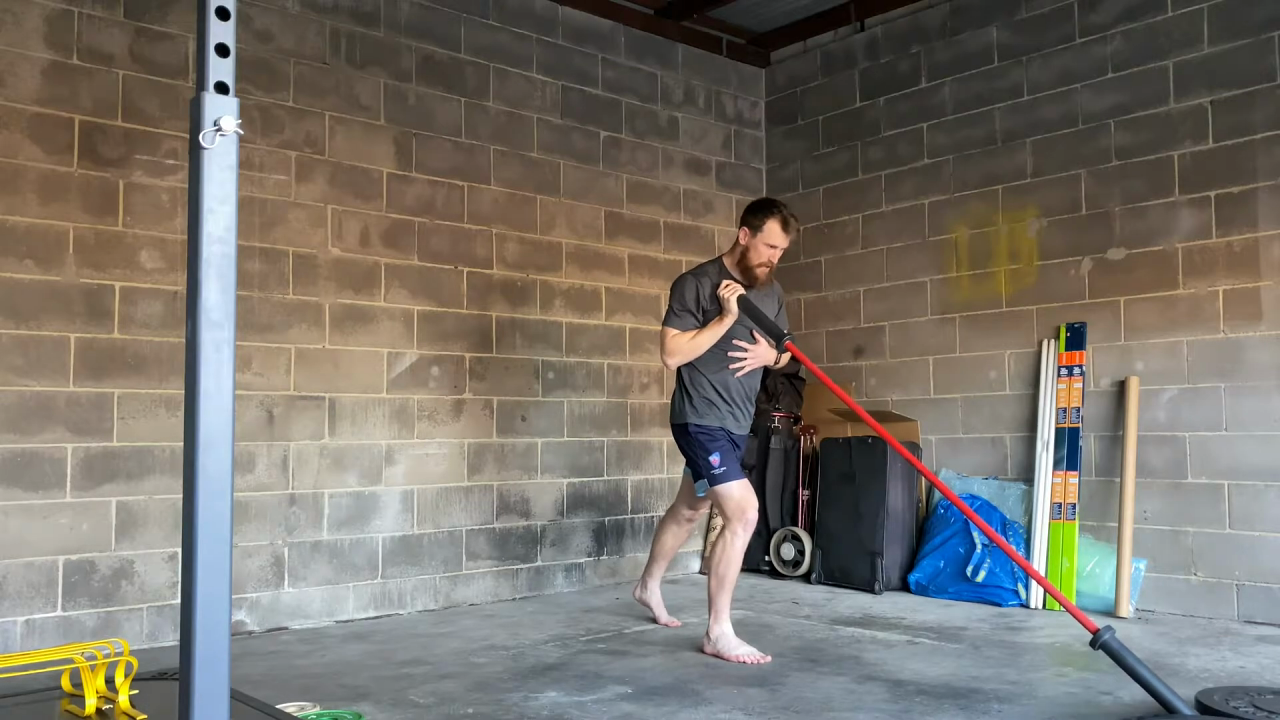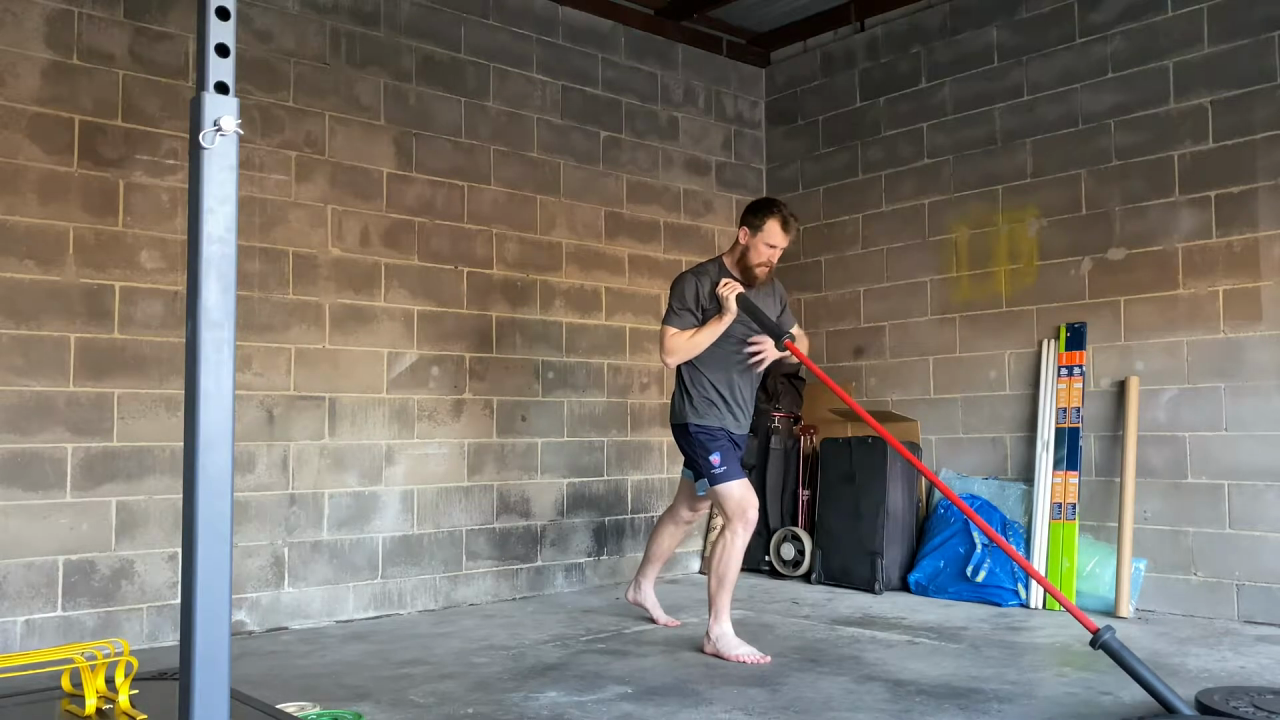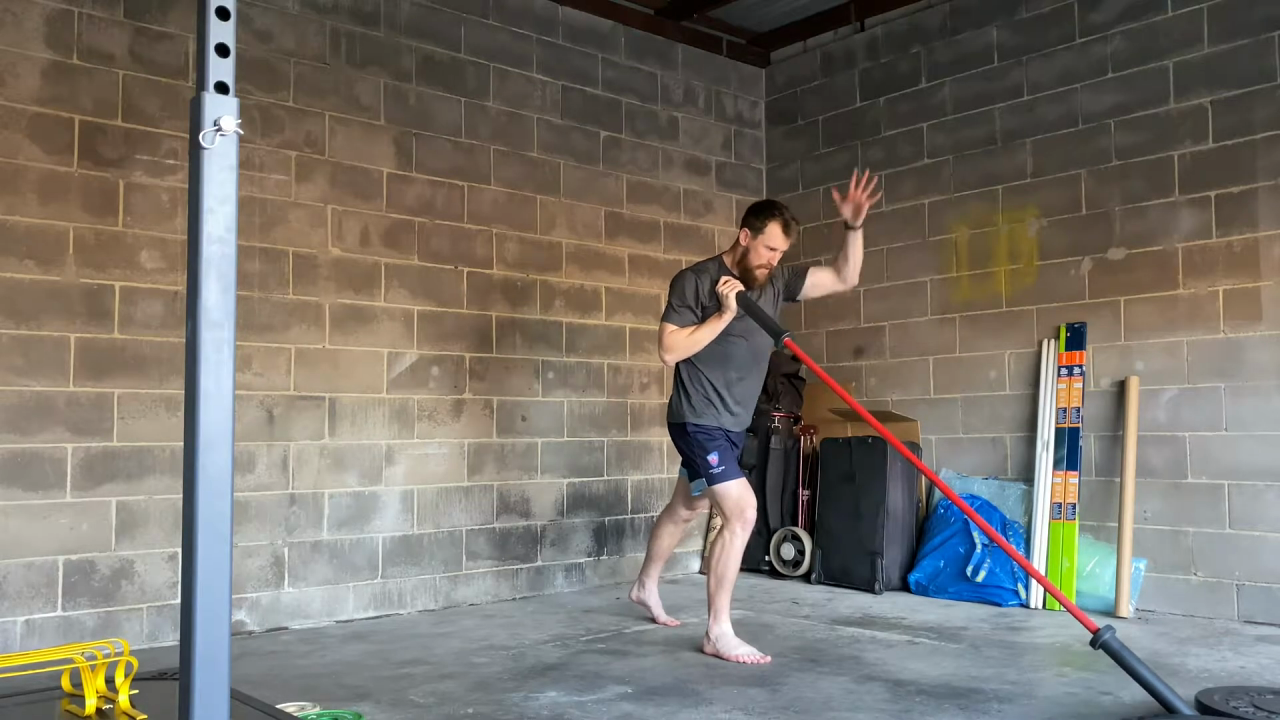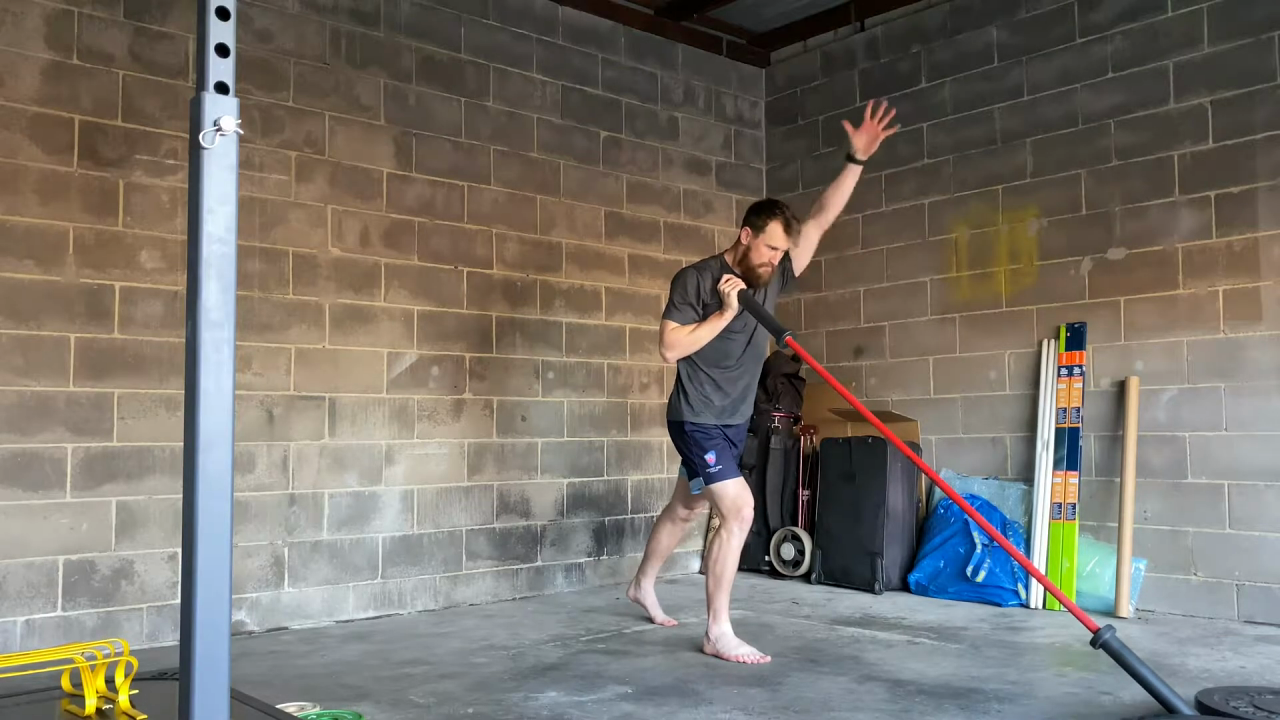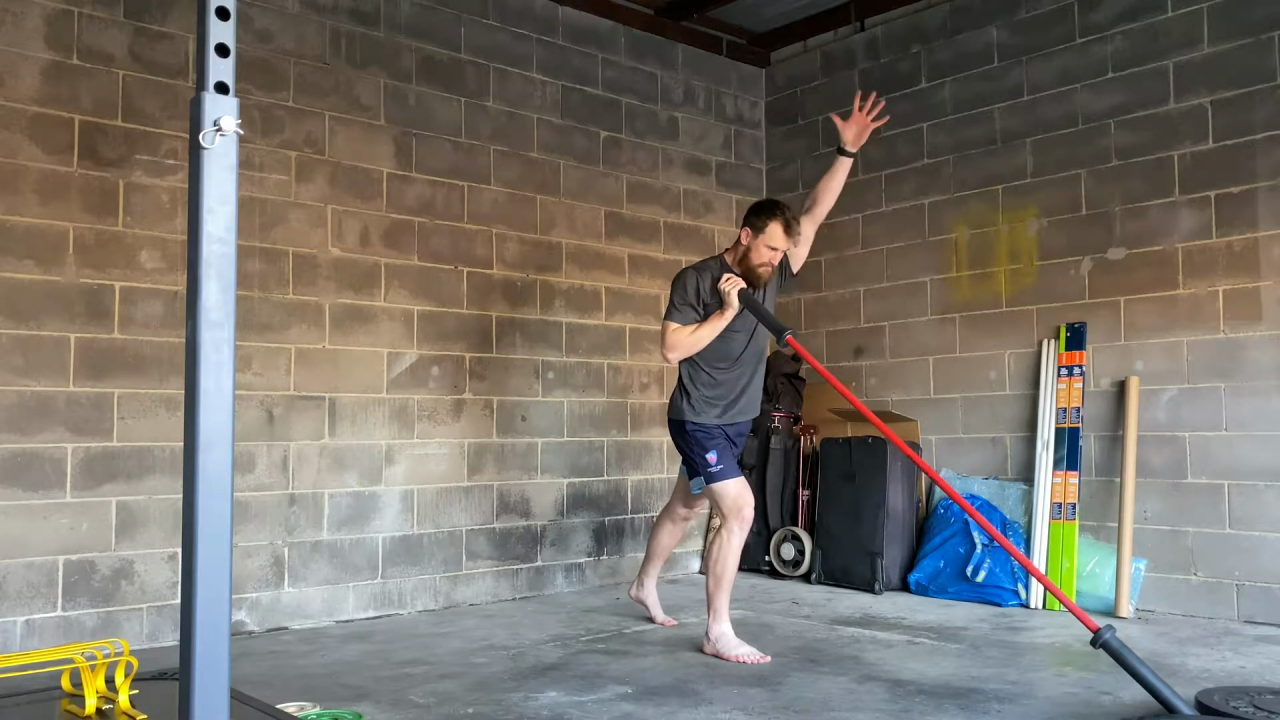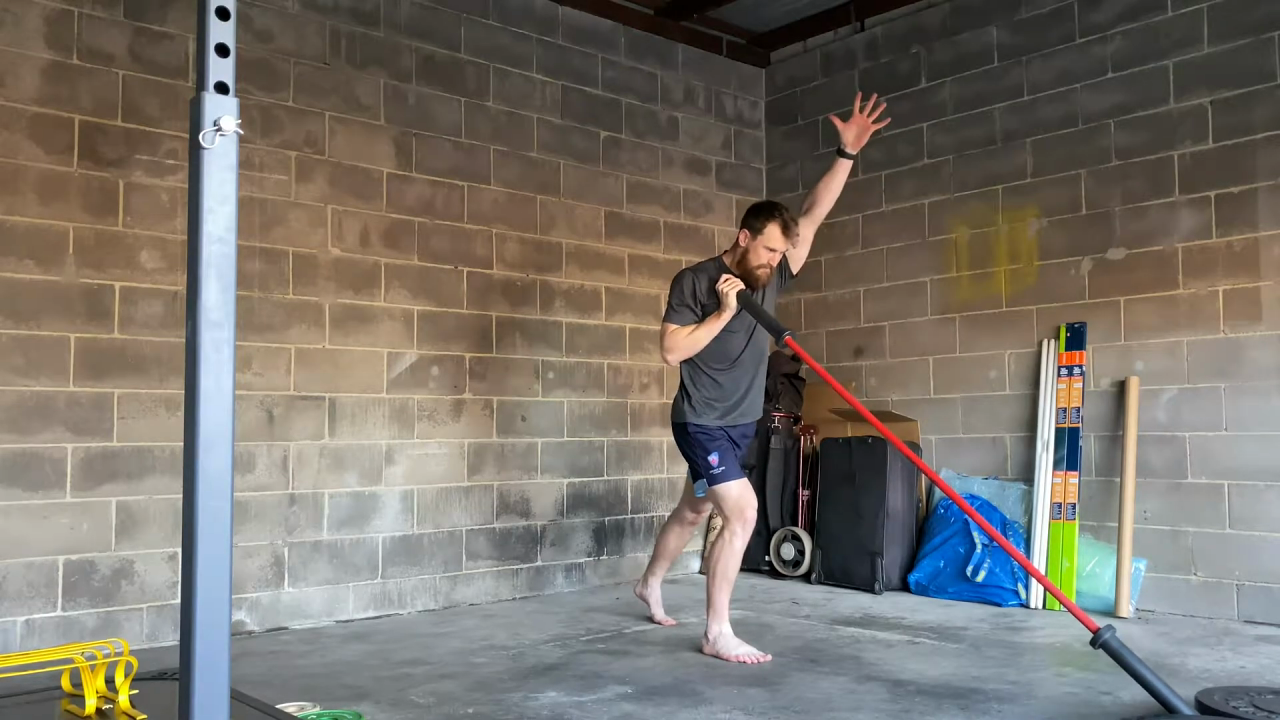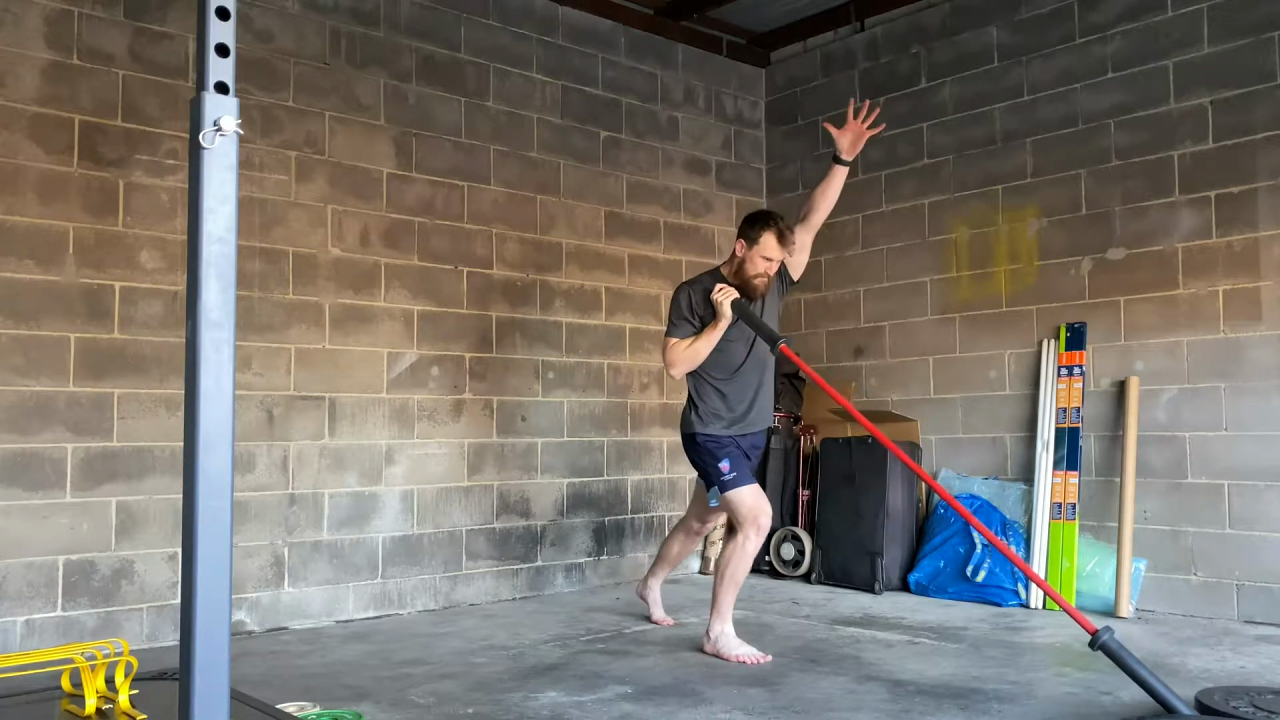
dt=0.3s
person 1, frame 1
left shoulder: (770, 289)
right shoulder: (696, 283)
left elbow: (786, 349)
right elbow: (672, 353)
left wrist: (772, 355)
right wrist: (726, 317)
left hip: (736, 422)
right hip: (701, 419)
left knee: (689, 509)
right knee: (744, 513)
left ankle: (649, 584)
right ankle: (718, 633)
person 1, frame 2
left shoulder: (772, 289)
right shoulder: (695, 283)
left elbow: (799, 343)
right elbow: (671, 352)
left wrist: (783, 346)
right wrist: (724, 316)
left hip: (735, 422)
right hip: (702, 419)
left knee: (688, 509)
right knee: (744, 512)
left ankle: (642, 586)
right ankle: (718, 631)
person 1, frame 3
left shoulder: (776, 281)
right shoulder: (695, 281)
left elbow: (845, 278)
right elbow: (670, 349)
left wrist: (852, 224)
right wrist: (722, 315)
left hip: (733, 425)
right hip: (699, 422)
left knee: (685, 507)
right knee: (742, 512)
left ankle: (645, 586)
right ankle: (718, 634)
person 1, frame 4
left shoulder: (774, 275)
right shoulder: (695, 279)
left elbow: (823, 217)
right elbow: (671, 348)
left wrist: (857, 158)
right wrist: (725, 313)
left hip: (733, 421)
right hip: (698, 420)
left knee: (684, 508)
right knee: (739, 510)
left ankle: (643, 585)
right ankle: (718, 633)
person 1, frame 5
left shoulder: (771, 274)
right shoulder: (696, 280)
left elbow: (815, 213)
right elbow: (672, 348)
left wrist: (847, 150)
right wrist: (726, 311)
left hip: (735, 420)
right hip: (699, 419)
left knee: (684, 507)
right knee: (739, 510)
left ankle: (644, 585)
right ankle: (718, 633)
person 1, frame 6
left shoulder: (771, 274)
right shoulder: (695, 281)
left elbow: (815, 214)
right elbow: (672, 350)
left wrist: (848, 152)
right wrist: (723, 312)
left hip: (740, 422)
right hip: (702, 422)
left knee: (693, 510)
right knee: (742, 513)
left ankle: (650, 584)
right ankle: (717, 633)
person 1, frame 7
left shoulder: (774, 282)
right shoulder: (693, 294)
left elbow: (812, 220)
right elbow: (675, 364)
left wrist: (843, 158)
right wrist: (720, 322)
left hip: (752, 432)
right hip: (712, 433)
left knee: (700, 522)
right knee: (756, 520)
left ankle: (650, 584)
right ankle: (718, 633)
